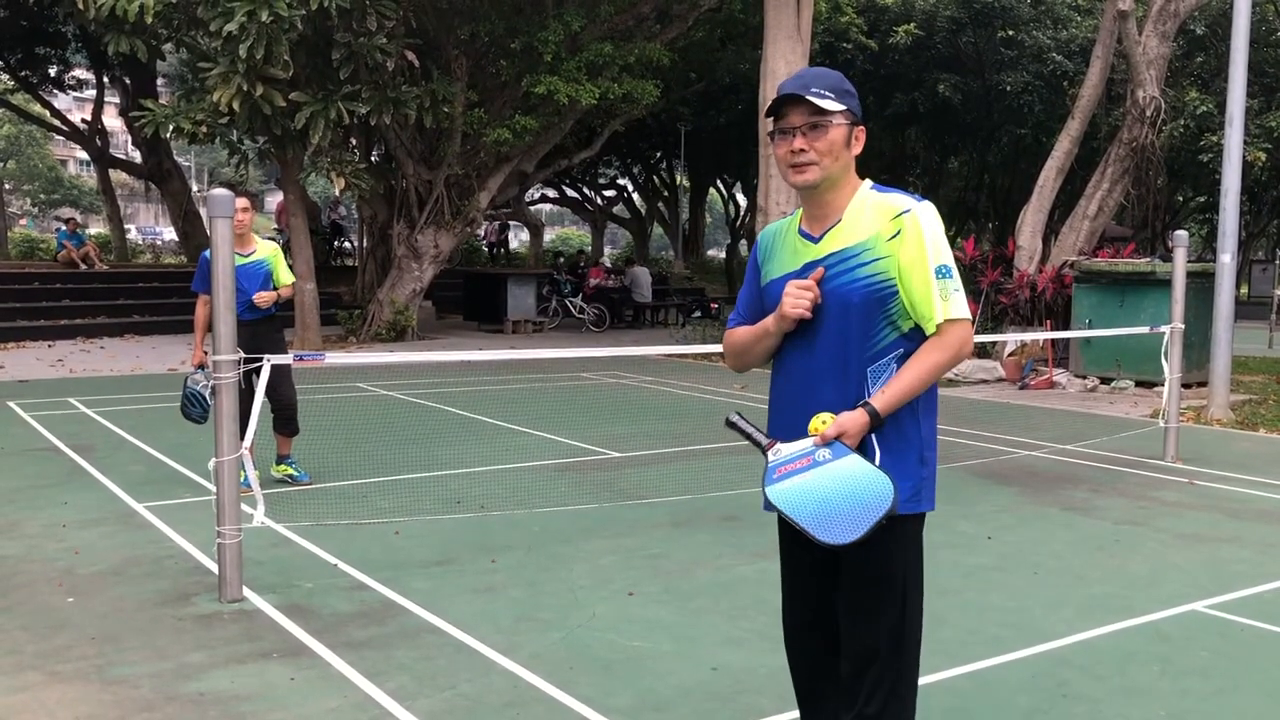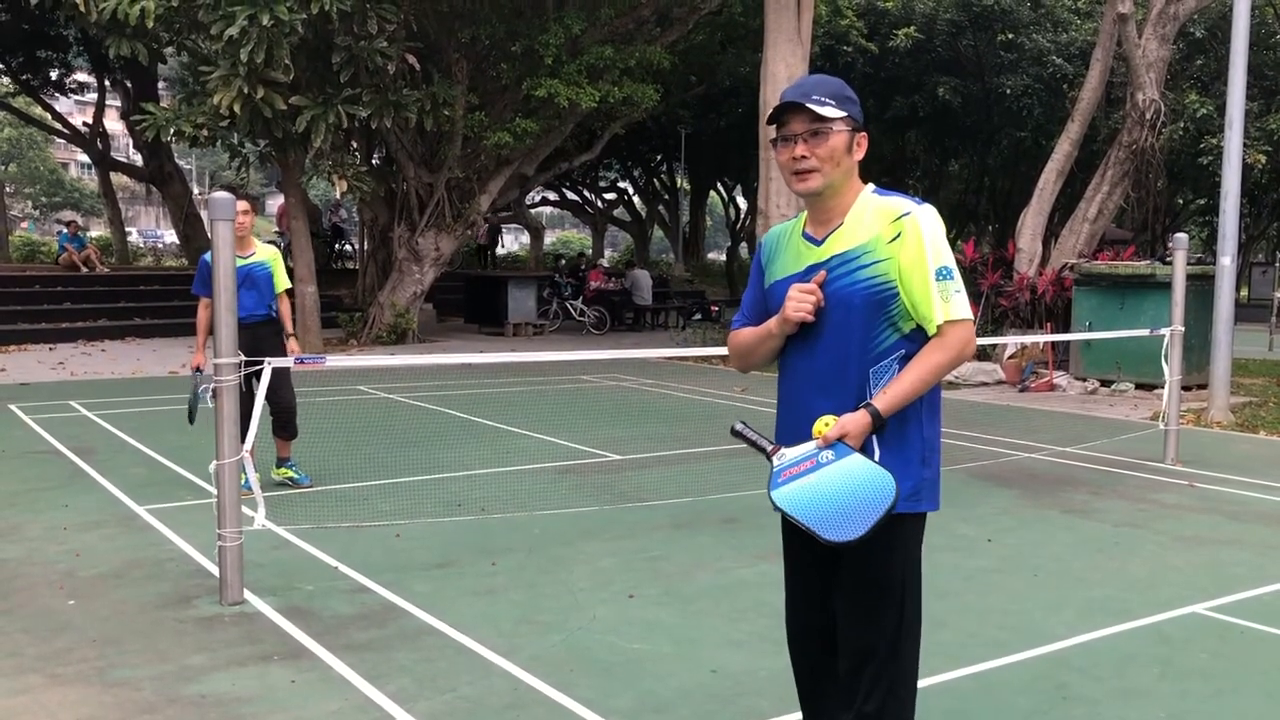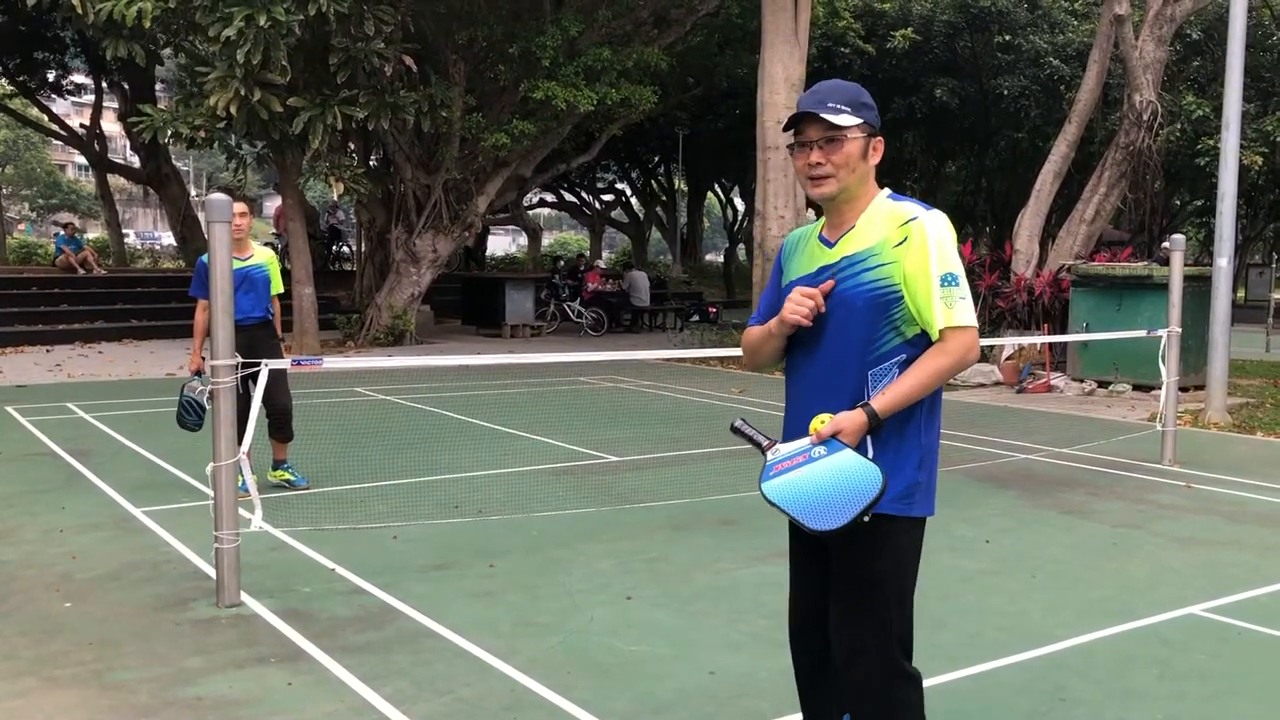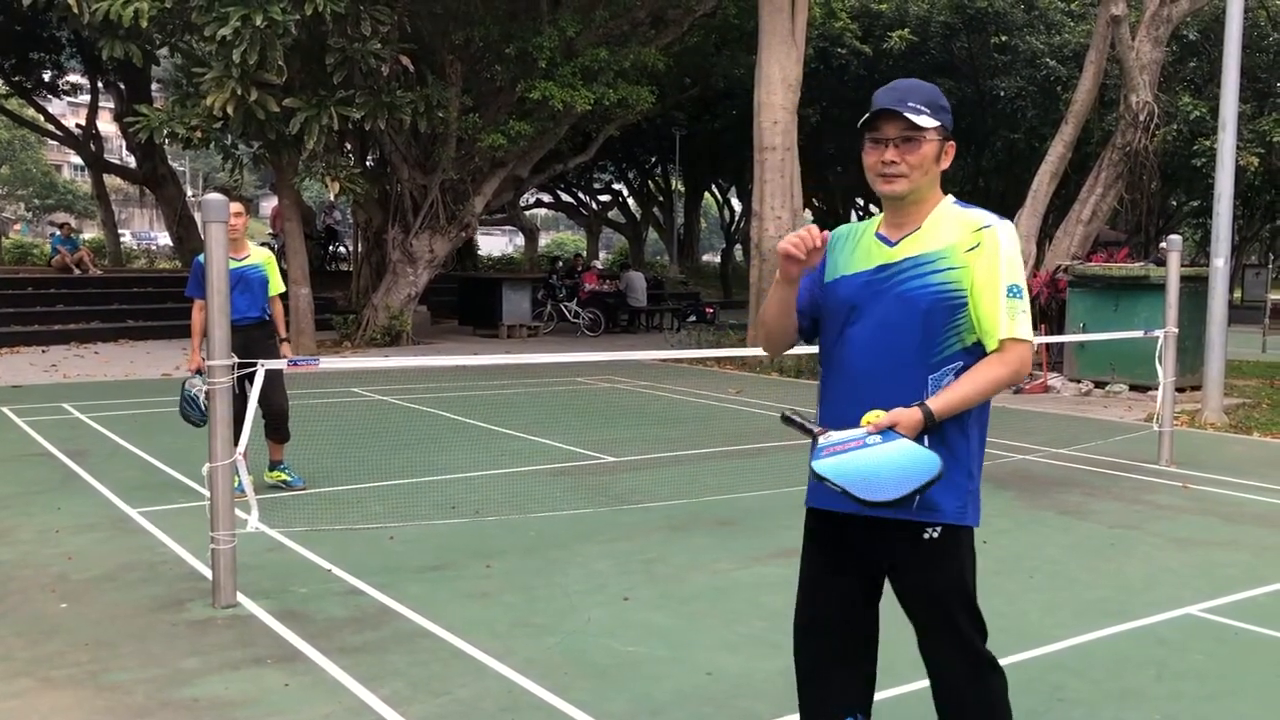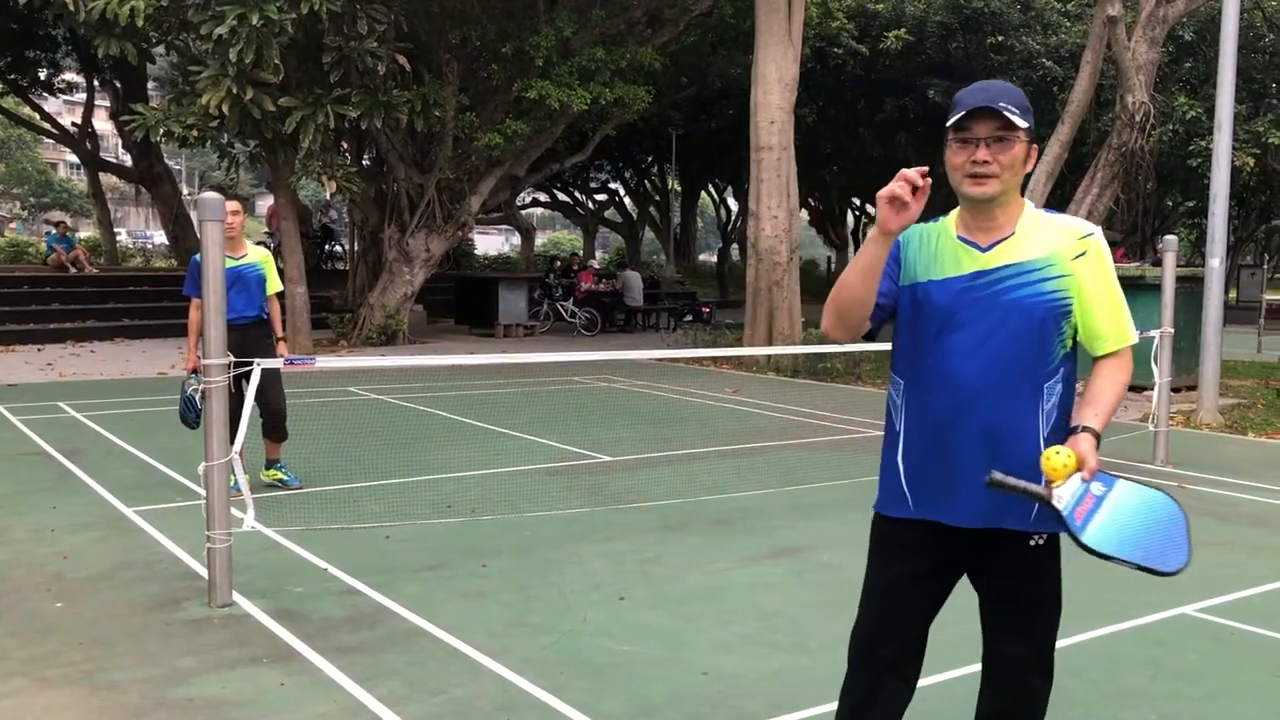
dt=0.4s
person 1, frame 1
left shoulder: (905, 219)
right shoulder: (771, 242)
left elbow: (955, 334)
right elbow: (735, 353)
left wrist: (868, 413)
right wrist: (777, 322)
left hip: (880, 480)
left knee: (876, 657)
right knee: (810, 651)
person 1, frame 2
left shoulder: (905, 221)
right shoulder: (775, 243)
left elbow: (958, 335)
right elbow: (740, 353)
left wrist: (871, 413)
right wrist: (780, 324)
left hip: (884, 480)
left knee: (875, 656)
right knee: (813, 648)
person 1, frame 3
left shoulder: (916, 228)
right shoulder: (795, 246)
left elbow: (960, 343)
right elbow: (754, 353)
left wrist: (866, 414)
right wrist: (781, 325)
left hip: (882, 484)
left knee: (873, 656)
right knee: (814, 646)
person 1, frame 4
left shoulder: (982, 235)
right shoulder: (841, 243)
left elbow: (1014, 354)
right elbow: (775, 343)
left wrist: (923, 413)
right wrist: (788, 279)
left hip: (930, 495)
right hip: (838, 490)
left knee: (957, 654)
right knee: (825, 647)
person 1, frame 5
left shoulder: (1074, 242)
right shoulder: (912, 244)
left elbow: (1115, 353)
right elbow: (841, 327)
left wrist: (1086, 431)
right wrist: (883, 234)
left hip: (1022, 502)
right hip: (915, 498)
left knee: (1019, 665)
right knee: (879, 648)
person 2, frame 1
left shoulder: (271, 250)
right shoulder: (211, 257)
left elbow: (289, 288)
right elbow: (204, 303)
left wrist: (274, 296)
right wrist: (198, 347)
left hip: (268, 331)
right hip: (233, 334)
left knee: (285, 399)
right knee: (240, 405)
left ankle: (283, 463)
right ankle: (247, 468)
person 2, frame 2
left shoulder: (271, 254)
right shoulder: (211, 260)
left elbow: (282, 297)
right elbow: (205, 306)
left wrist: (290, 335)
right wrist: (199, 350)
left hip: (269, 334)
right hip: (233, 338)
left knee: (284, 402)
right knee: (240, 408)
left ankle: (284, 465)
right ankle: (247, 471)
person 2, frame 3
left shoulder: (268, 257)
right shoulder: (209, 262)
right elbow: (203, 309)
left wrist: (279, 339)
right wrist: (196, 352)
left hip: (264, 337)
right hip: (230, 340)
left knee: (281, 405)
right knee: (237, 410)
left ankle: (280, 468)
right ankle: (243, 473)
person 2, frame 4
left shoulder: (265, 257)
right shoulder: (205, 262)
right elbow: (200, 309)
left wrist: (283, 341)
right wrist: (195, 352)
left hip: (261, 337)
right hip: (226, 341)
left knee: (277, 406)
right knee: (233, 411)
left ankle: (276, 468)
right ankle: (240, 474)
person 2, frame 5
left shoulder: (263, 256)
right shoulder: (203, 260)
right elbow: (197, 307)
left wrist: (280, 339)
right wrist: (192, 351)
left hip: (259, 335)
right hip: (223, 339)
left knee: (275, 405)
right knee: (229, 410)
left ankle: (273, 467)
